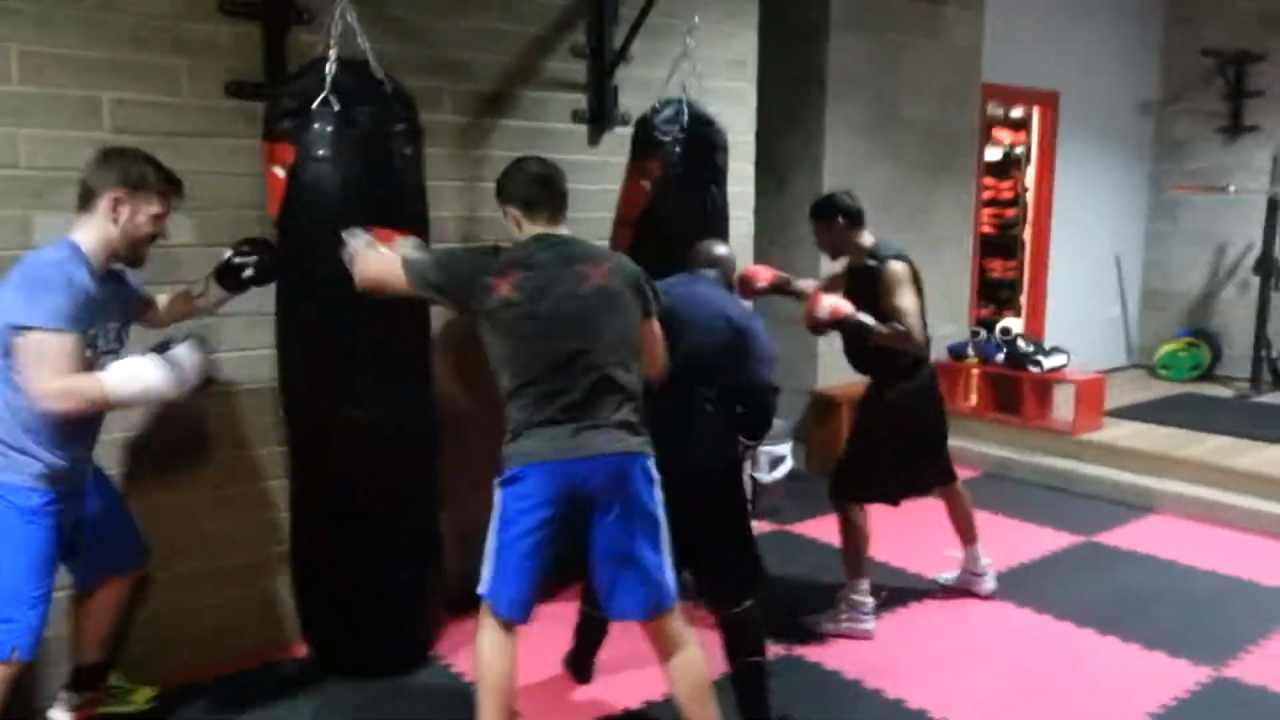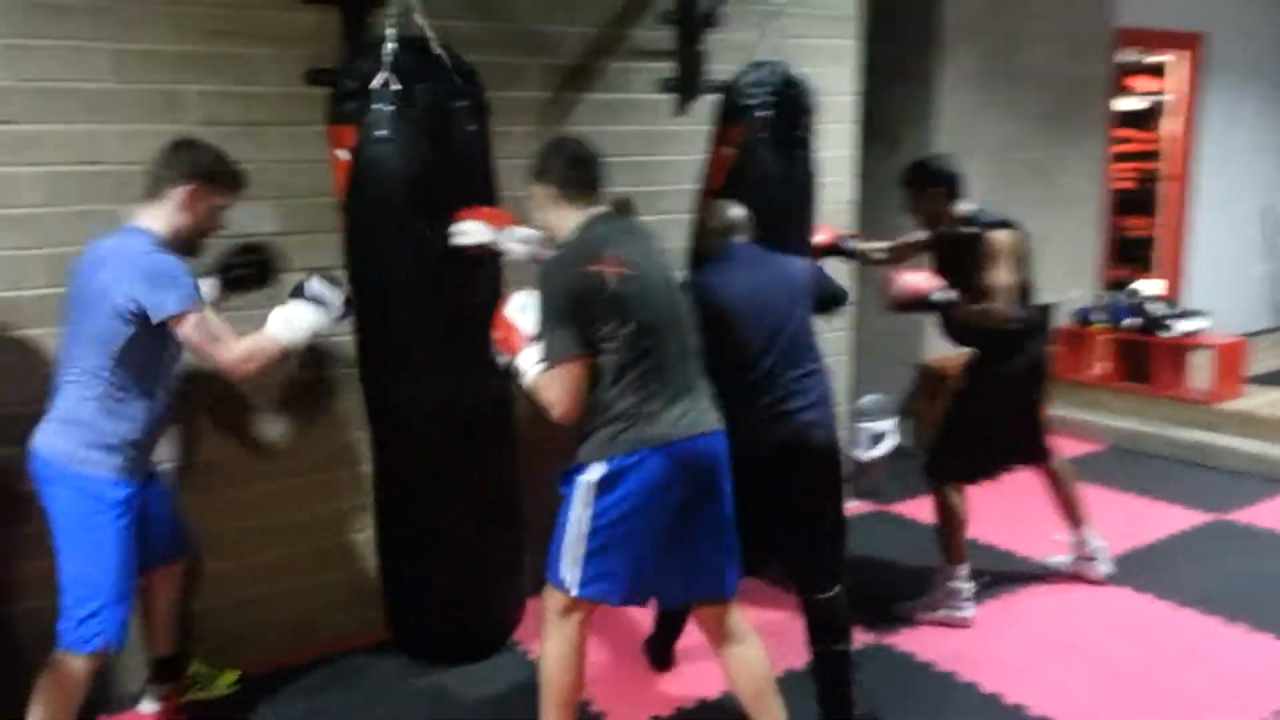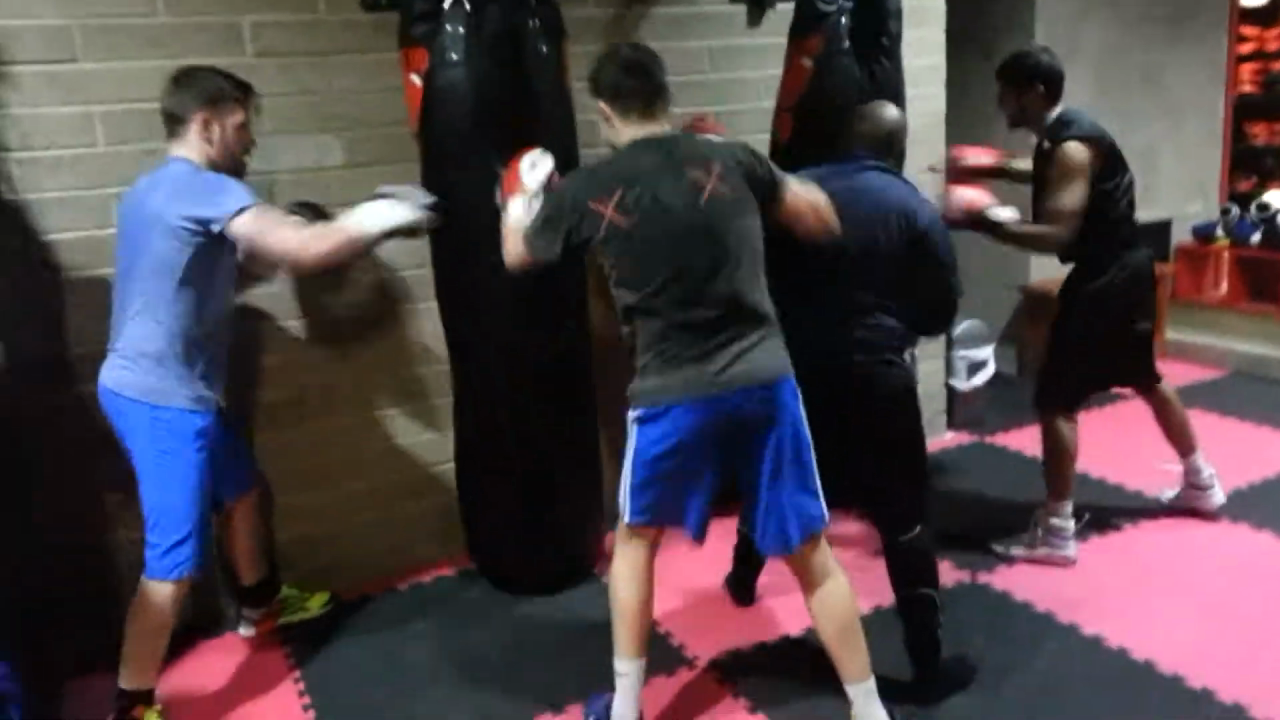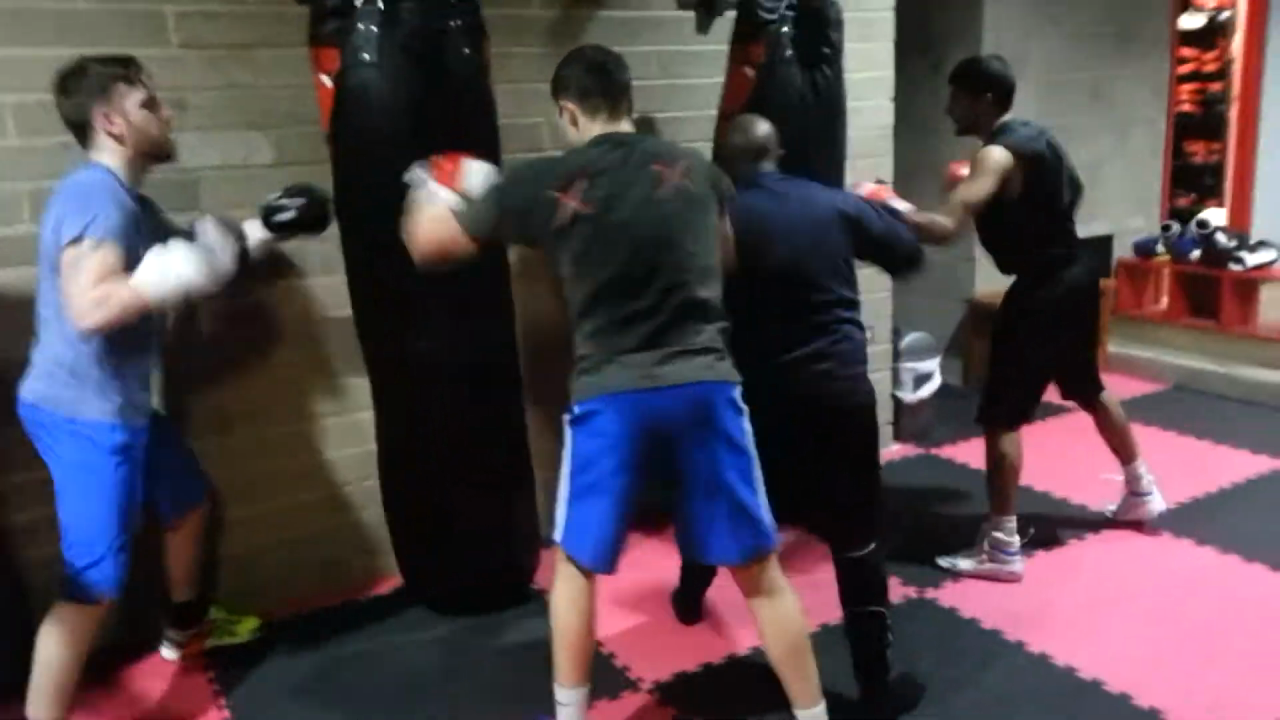
dt=0.4s
person 1, frame 1
left shoulder: (484, 271)
right shoulder: (618, 270)
left elbow: (369, 270)
right elbow: (653, 366)
left wrist: (359, 242)
left hip: (538, 471)
right hip: (623, 462)
left knee: (497, 619)
right knee: (666, 626)
person 1, frame 2
left shoulder: (566, 270)
right shoulder: (636, 237)
left elbow: (566, 405)
left wrist: (523, 353)
left hip: (630, 457)
right hip: (702, 441)
left knee: (566, 607)
right knee: (722, 616)
person 1, frame 3
left shoulder: (583, 194)
right shoulder: (732, 159)
left elbow: (517, 252)
right elbow: (821, 222)
left wrist: (521, 196)
left hip: (672, 401)
right hip: (765, 383)
left knee: (633, 537)
right knee: (809, 553)
person 1, frame 4
left shoulder: (545, 185)
right shoulder: (694, 169)
left elbow: (426, 243)
left wrist: (447, 188)
left hip: (613, 404)
right hip: (705, 391)
left knee: (575, 564)
right knee: (758, 569)
person 2, frame 1
left shoulder: (102, 277)
right shoulder: (51, 277)
left elbow: (158, 311)
right elbow: (54, 392)
left wrist: (221, 282)
right wrist: (160, 371)
left hip: (69, 471)
left knee: (118, 567)
person 2, frame 2
left shoulder: (112, 252)
right shoulder: (153, 267)
right elbow: (233, 357)
right wrist: (309, 311)
left hip: (123, 462)
right hip: (90, 472)
left knee: (167, 558)
right knee: (92, 635)
person 2, frame 3
left shoulder: (156, 190)
right shoulder: (197, 186)
right elbow: (308, 246)
left wrist: (259, 254)
right wrist: (390, 214)
left hip: (184, 392)
right hip: (159, 401)
left knee: (239, 489)
right knee: (174, 561)
left ankle: (260, 604)
person 2, frame 4
left shoulder: (131, 200)
right shoulder: (93, 197)
left elbow: (184, 259)
right elbow: (93, 309)
left wrist: (256, 233)
right wrist: (175, 271)
left hip: (121, 406)
right hip: (81, 415)
left knee: (186, 505)
right knee: (94, 582)
left ankle: (185, 626)
person 3, frame 1
right shoulder: (743, 320)
right elbow: (760, 409)
right wrist: (743, 435)
right hip: (705, 469)
right knee: (734, 594)
left ankle: (581, 659)
person 3, frame 2
left shoulder: (695, 293)
right shoulder: (797, 272)
right elbow: (834, 296)
left hip: (736, 450)
right hip: (809, 442)
right knee: (820, 579)
left ankle: (661, 647)
person 3, frame 3
right shoulder: (915, 210)
left elbow: (769, 274)
right elbow: (939, 308)
left hip: (795, 373)
right hip: (874, 381)
right knee: (903, 518)
left ankle: (742, 581)
right ankle: (928, 661)
person 3, frame 4
right shoulder: (833, 204)
right elbow: (908, 256)
right wrist: (887, 210)
left hip: (756, 399)
right hip: (838, 392)
right knee: (854, 538)
left ankle: (690, 598)
person 4, frame 1
left shoulder: (890, 267)
right shoulder: (863, 263)
left elbow: (908, 336)
right elbow: (819, 290)
left wrist: (855, 319)
right wrist: (778, 280)
left hip: (898, 390)
right hip: (916, 384)
left knee: (848, 494)
right knee: (942, 478)
left ankle: (857, 607)
right ankle: (976, 569)
person 4, frame 2
left shoulder: (995, 236)
right shoulder: (944, 236)
left elbow: (1000, 314)
right elbow: (891, 253)
left wrist: (934, 300)
right wrist: (844, 245)
left hip: (1005, 362)
right hip: (1018, 357)
left knee: (946, 472)
right knee: (1039, 454)
left ankle: (955, 595)
right ankle: (1090, 553)
person 4, frame 3
left shoulder: (1069, 146)
right shoulder: (1062, 134)
left elbow: (1054, 236)
right elbow: (1041, 179)
left wrist: (988, 218)
right wrist: (997, 169)
left hip: (1106, 280)
right hip: (1129, 270)
left knee: (1056, 401)
right knee: (1146, 381)
left ankle: (1056, 532)
right ankle: (1201, 484)
person 4, frame 4
left shoulder: (997, 153)
right shoulder: (1034, 137)
left elbow: (945, 228)
left hip: (1044, 292)
right hip: (1073, 281)
left knee: (1001, 416)
right knee: (1089, 391)
left ankle: (1002, 546)
right ankle: (1142, 492)
